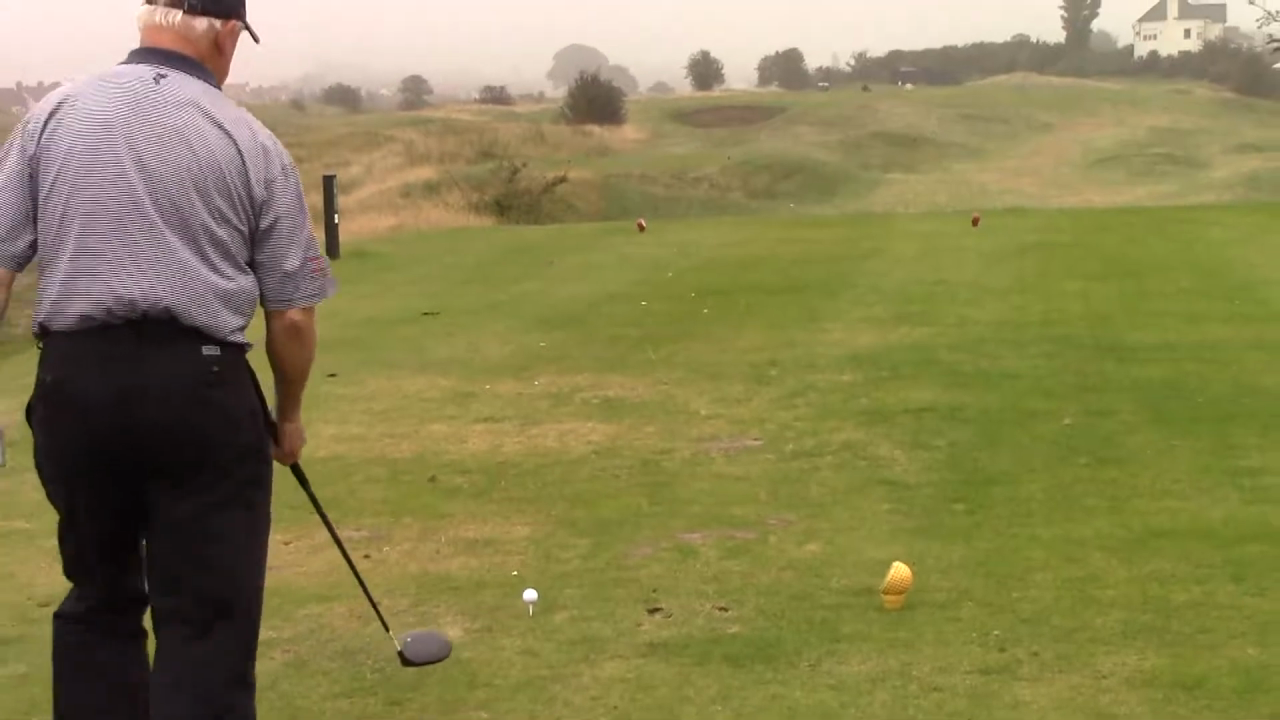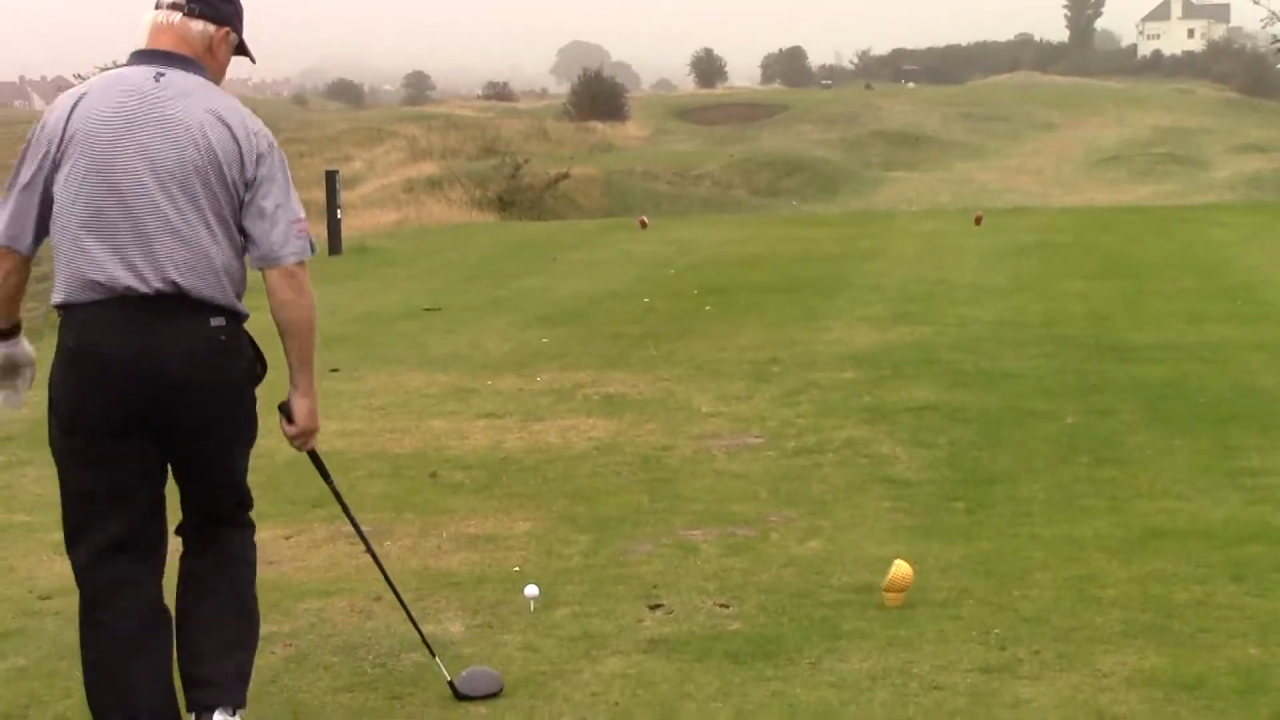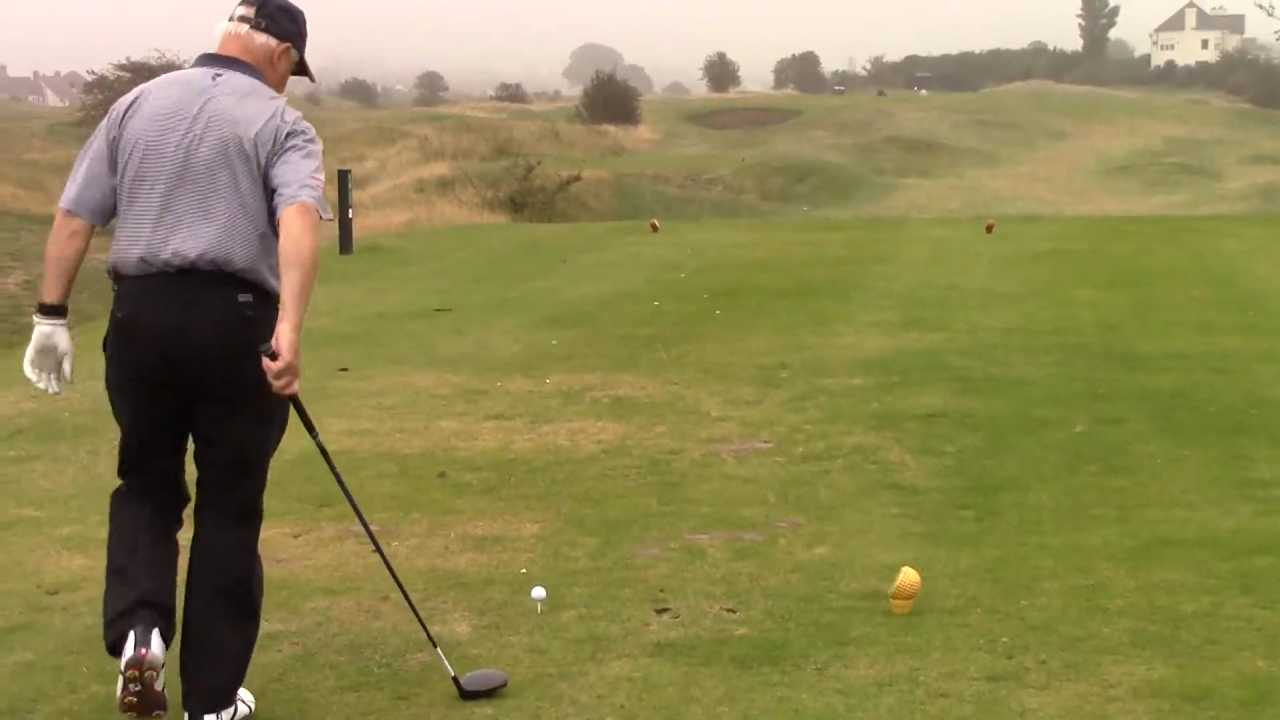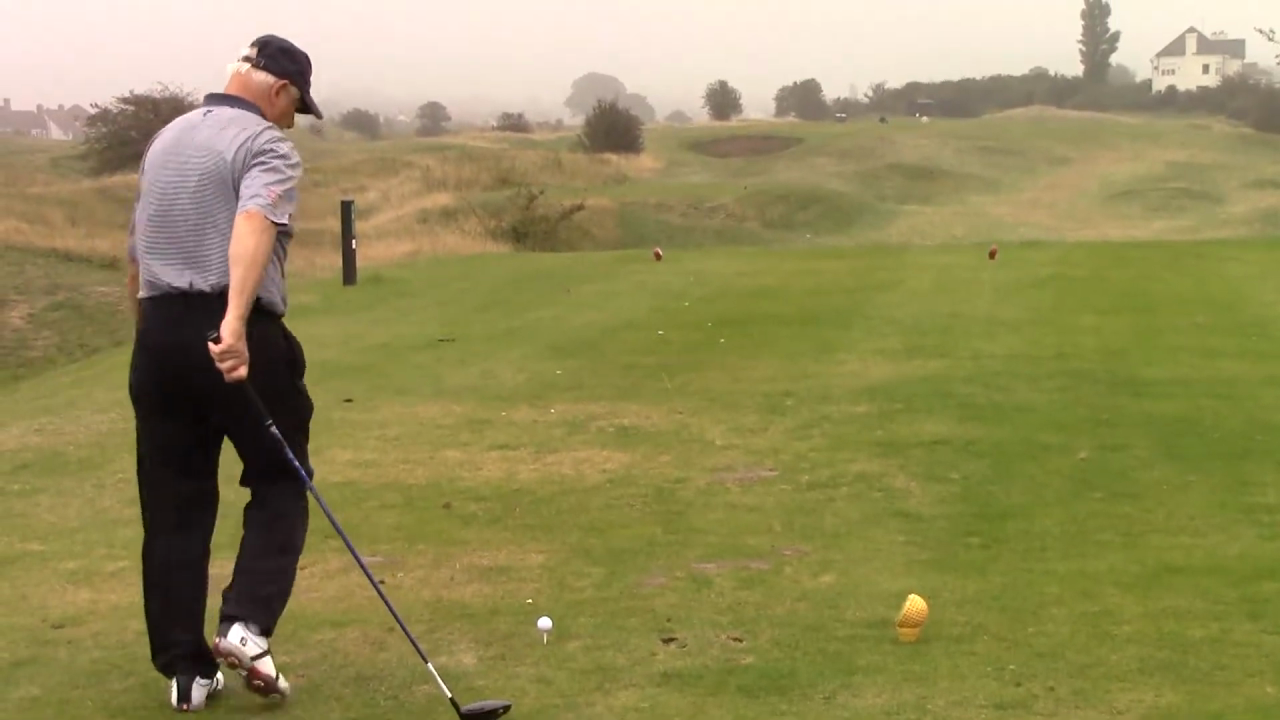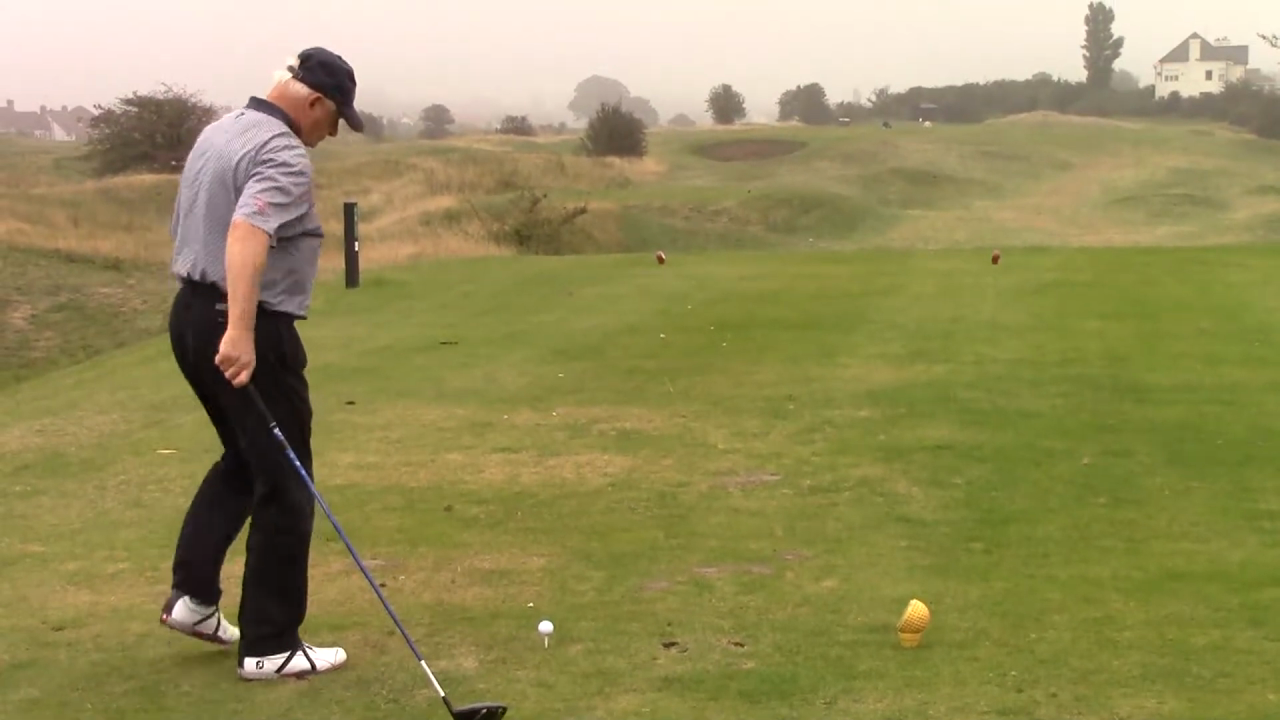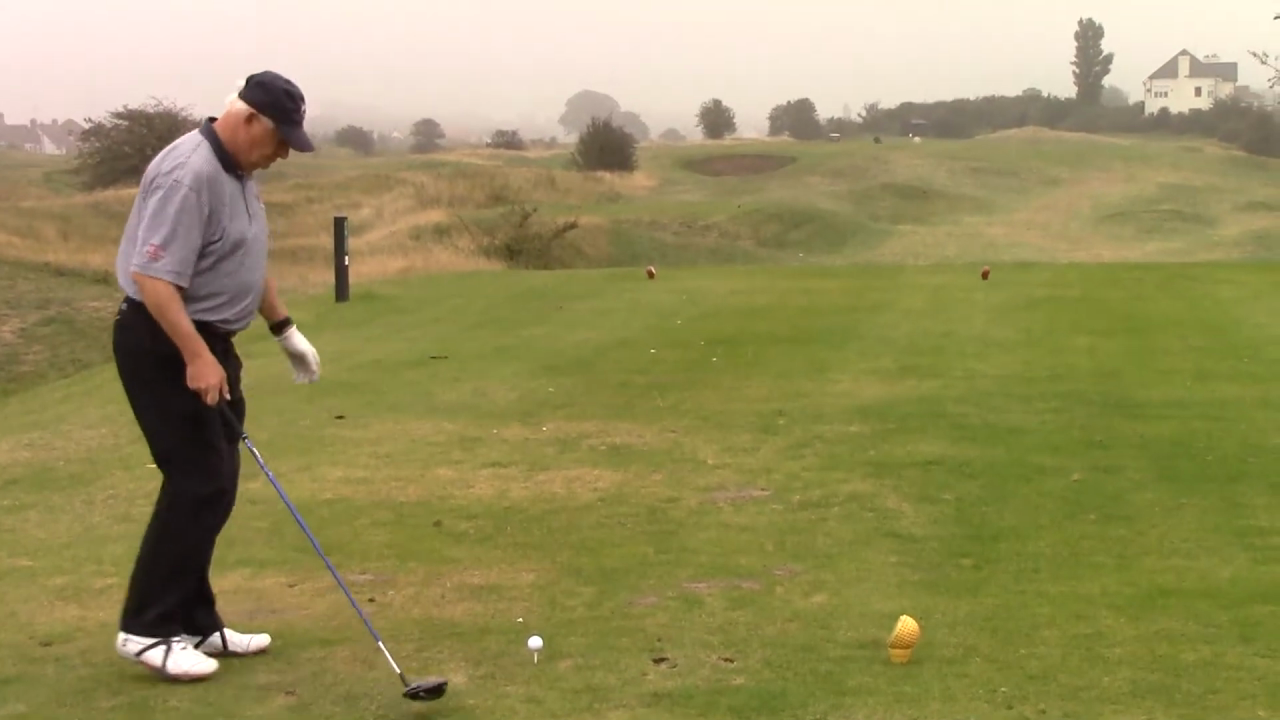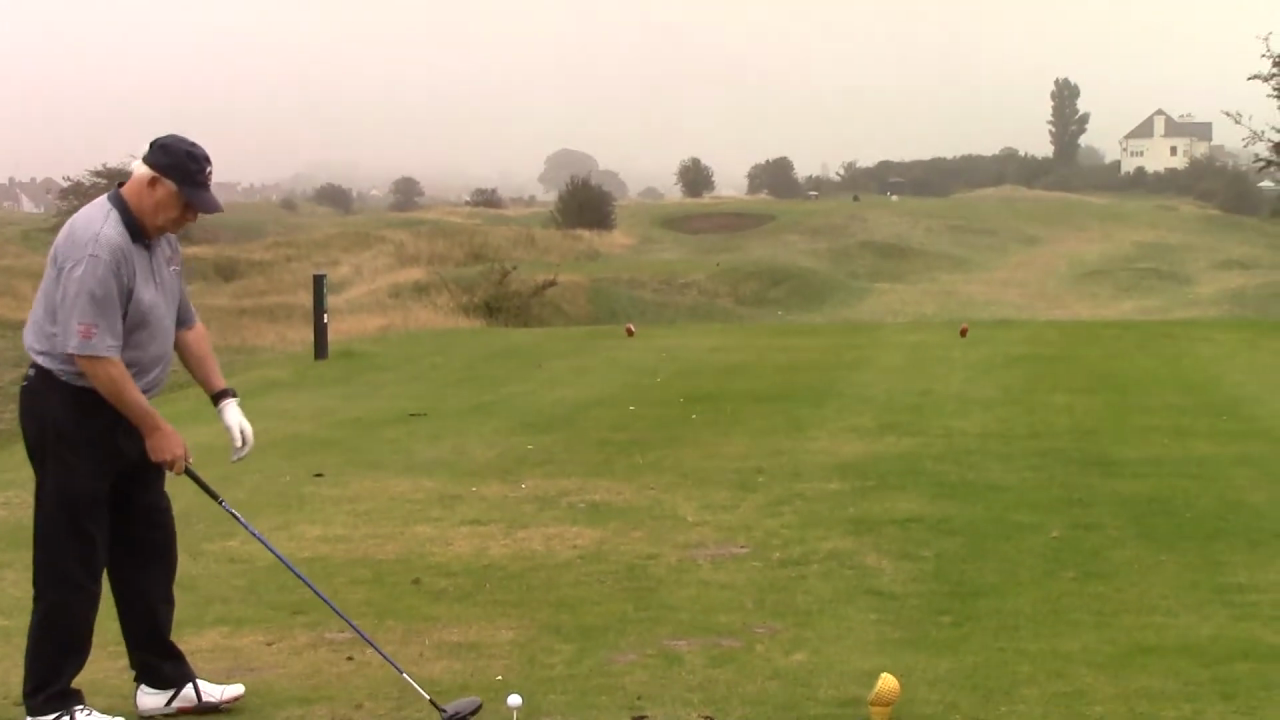
dt=0.5s
person 1, frame 1
right shoulder: (253, 144)
right elbow: (292, 310)
right wrist: (288, 412)
left hip: (76, 384)
right hip: (202, 389)
left knee: (100, 598)
right knee: (209, 619)
person 1, frame 2
left shoulder: (71, 110)
right shoulder: (241, 128)
right elbow: (286, 268)
right wrist: (303, 388)
left hip: (95, 352)
right hip: (205, 353)
left knee: (114, 562)
right knee: (219, 533)
person 1, frame 3
left shoulder: (137, 104)
right shoulder: (282, 123)
left elbow: (74, 216)
right elbow: (299, 216)
left wrist: (50, 317)
right wrist: (289, 328)
left hip: (141, 316)
right hip: (235, 322)
left knee: (147, 488)
right knee: (228, 513)
left ankle: (138, 635)
person 1, frame 4
left shoulder: (165, 139)
right shoulder: (266, 146)
left elbow: (138, 252)
right elbow: (253, 224)
right wrist: (236, 324)
left hip: (159, 333)
right hip: (229, 337)
left knee: (173, 509)
right knee: (279, 484)
left ankle: (186, 671)
right ankle: (244, 626)
person 1, frame 5
left shoulder: (225, 131)
right shoulder: (283, 154)
left elbow: (204, 228)
right elbow: (247, 237)
right wrist: (240, 332)
left hip: (195, 313)
right hip: (246, 329)
left knee: (242, 462)
right knee: (283, 483)
left ankle: (193, 593)
right ankle: (269, 645)
person 1, frame 6
left shoulder: (237, 171)
right shoulder: (189, 173)
left elbow: (244, 265)
right elbow: (151, 276)
left wrist: (285, 329)
right wrist: (197, 357)
left hip: (206, 340)
right hip: (163, 344)
left knee: (210, 480)
right knee: (199, 482)
left ankle: (188, 621)
right ankle: (147, 627)
person 1, frame 7
left shoulder: (160, 239)
right shoulder: (98, 245)
left elbow: (185, 325)
right elbow: (94, 358)
left wrist: (223, 399)
right wrist: (154, 430)
left hip: (120, 411)
right hip: (68, 413)
left knee: (149, 546)
right knee: (72, 560)
